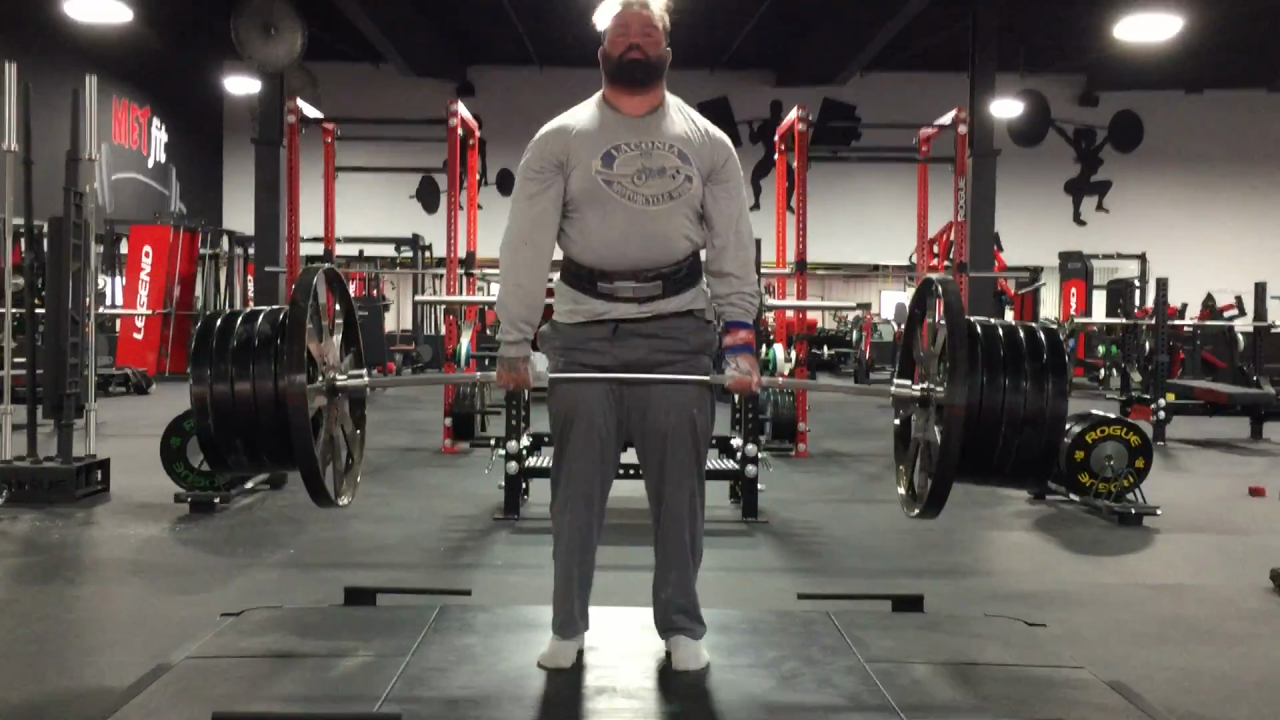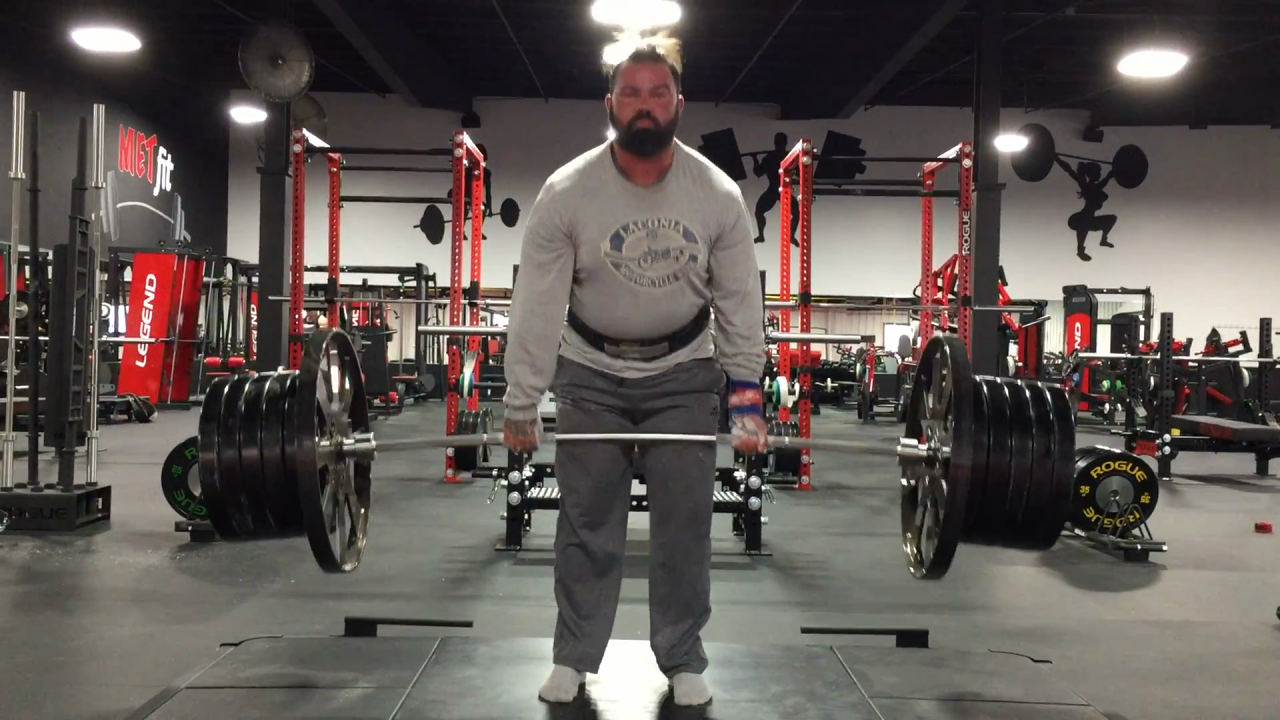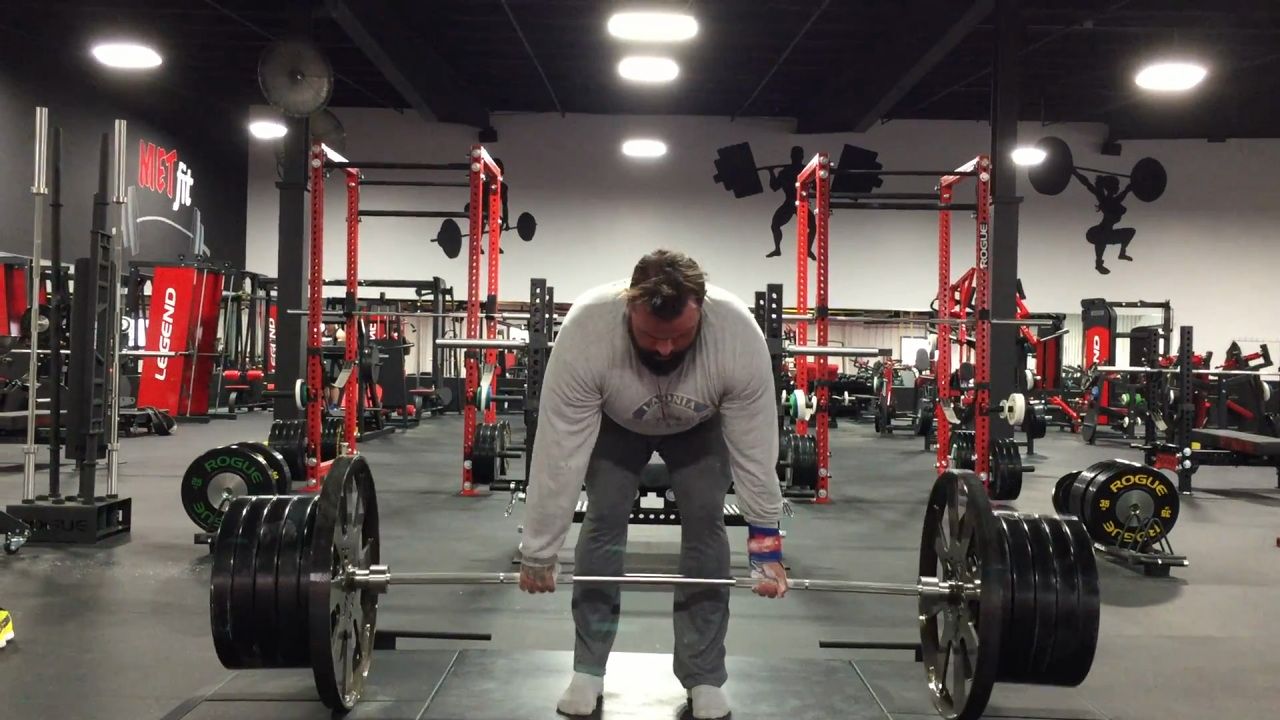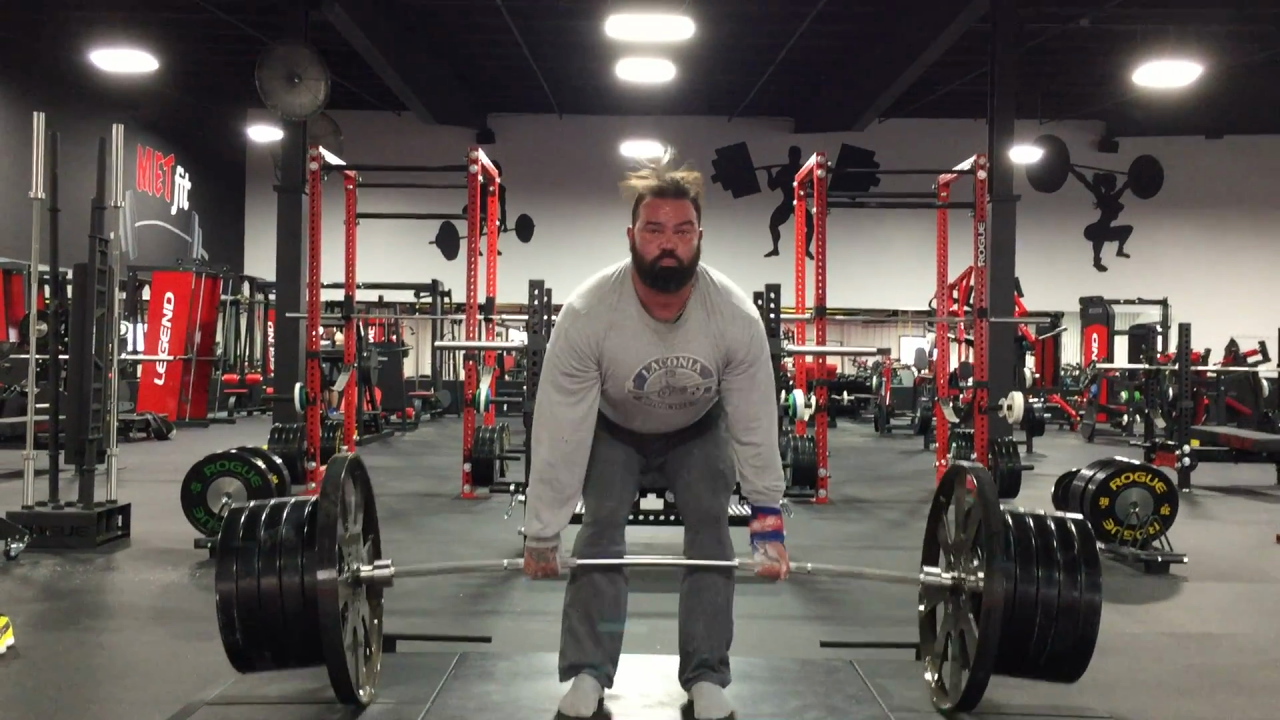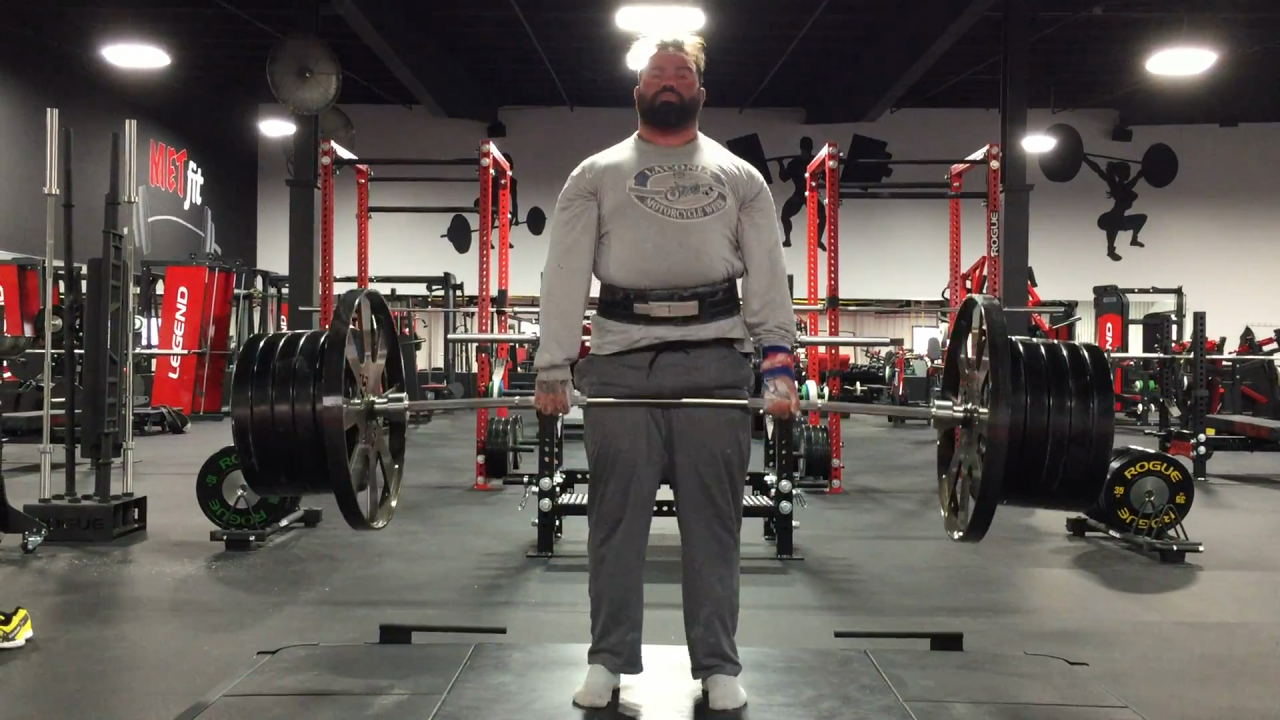
dt=1s
person 1, frame 1
left shoulder: (707, 141)
right shoulder: (560, 137)
left elbow: (732, 247)
right elbow: (527, 245)
left wrist: (739, 341)
right wrist: (514, 346)
left hip: (678, 329)
right hip: (584, 329)
left knee: (679, 480)
right knee: (578, 479)
left ankle: (681, 626)
right ankle: (567, 626)
person 1, frame 2
left shoulder: (718, 195)
right shoulder: (566, 192)
left elbow: (740, 304)
right elbow: (537, 307)
left wrist: (746, 399)
right wrist: (520, 407)
left hip: (683, 375)
right hip: (591, 375)
left knee: (684, 521)
right knee: (586, 521)
left ankle: (683, 661)
right ankle: (573, 658)
person 1, frame 3
left shoulder: (739, 336)
right shoulder: (585, 333)
left elbow: (754, 451)
right elbow: (559, 453)
left wrist: (766, 545)
right wrist: (539, 553)
left hip: (699, 423)
right hip: (614, 421)
left knee: (705, 520)
right knee: (603, 518)
left ankle: (704, 676)
right ankle: (588, 668)
person 1, frame 4
left shoulder: (736, 316)
right shoulder: (587, 314)
left elbow: (754, 426)
right elbow: (560, 432)
left wrist: (767, 524)
right wrist: (542, 536)
left hip: (697, 431)
right hip: (612, 430)
left knee: (710, 526)
right knee: (601, 525)
right ankle: (588, 671)
person 1, frame 5
left shoulder: (739, 175)
right shoulder: (596, 173)
left elbow: (766, 274)
right elbow: (566, 274)
left wrist: (778, 363)
right wrist: (552, 368)
left hip: (714, 358)
right hip: (620, 358)
left knee: (711, 515)
right knee: (618, 512)
left ankle: (717, 663)
right ankle: (609, 659)
